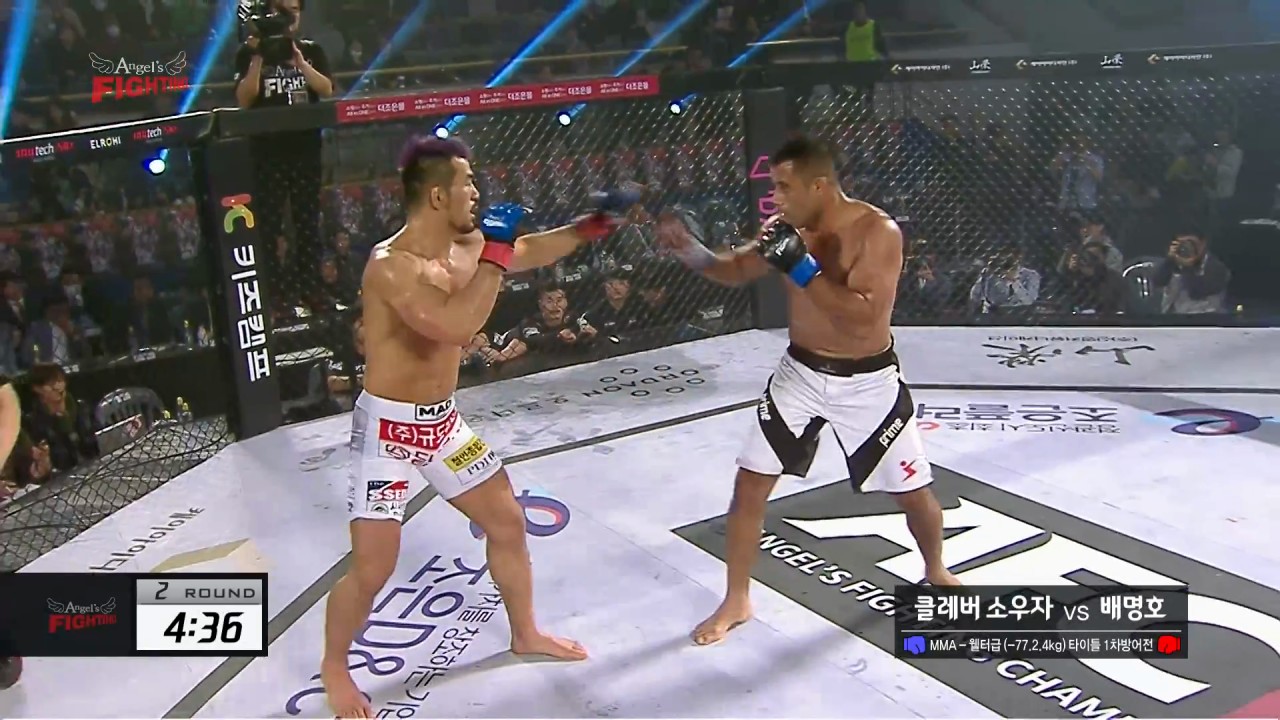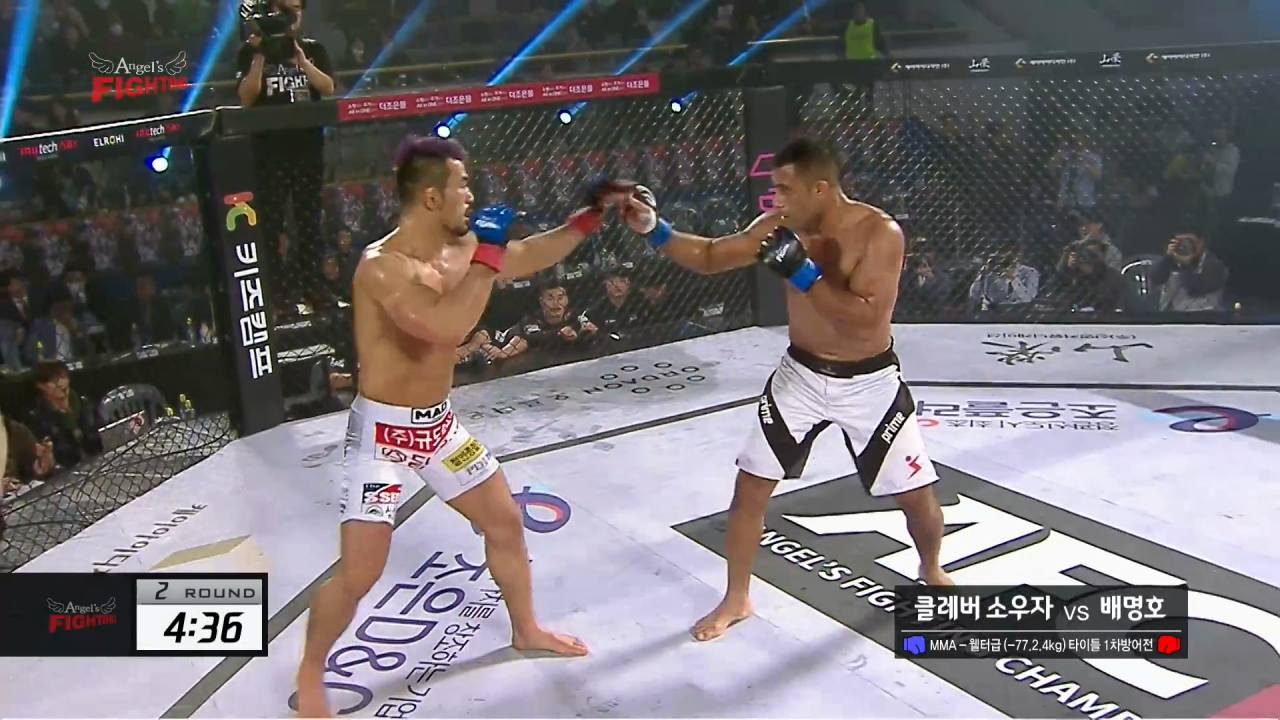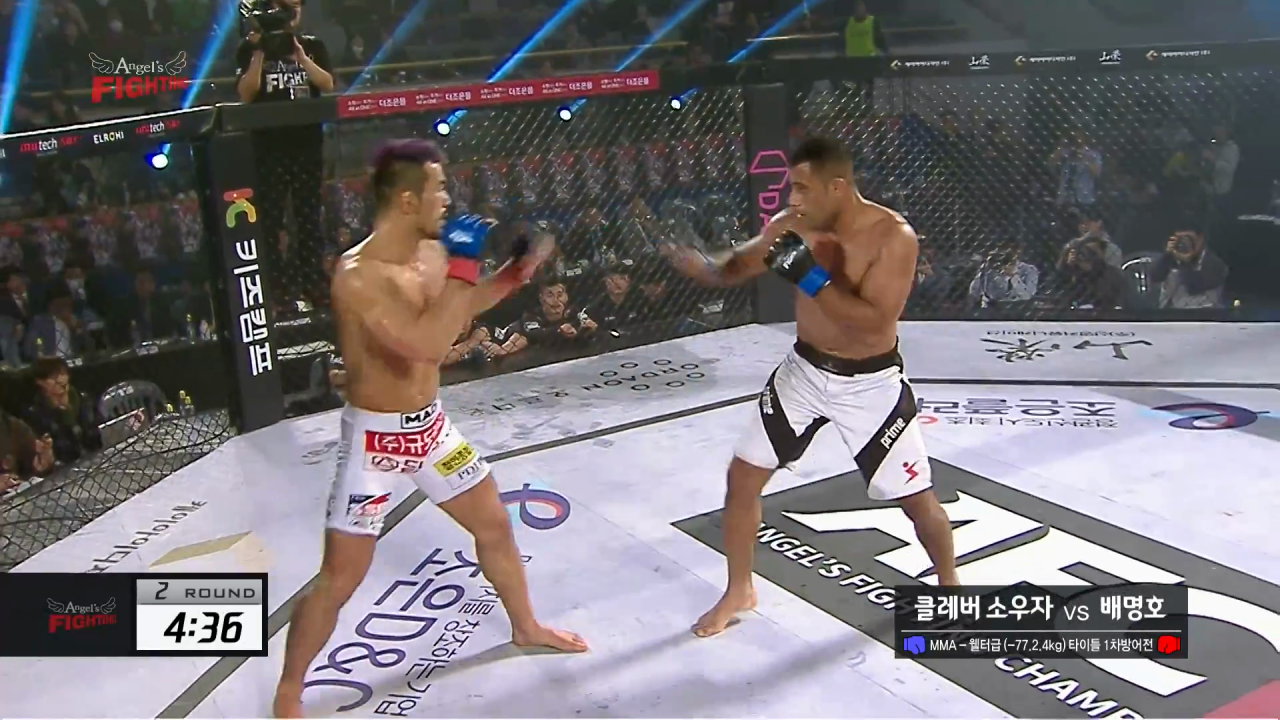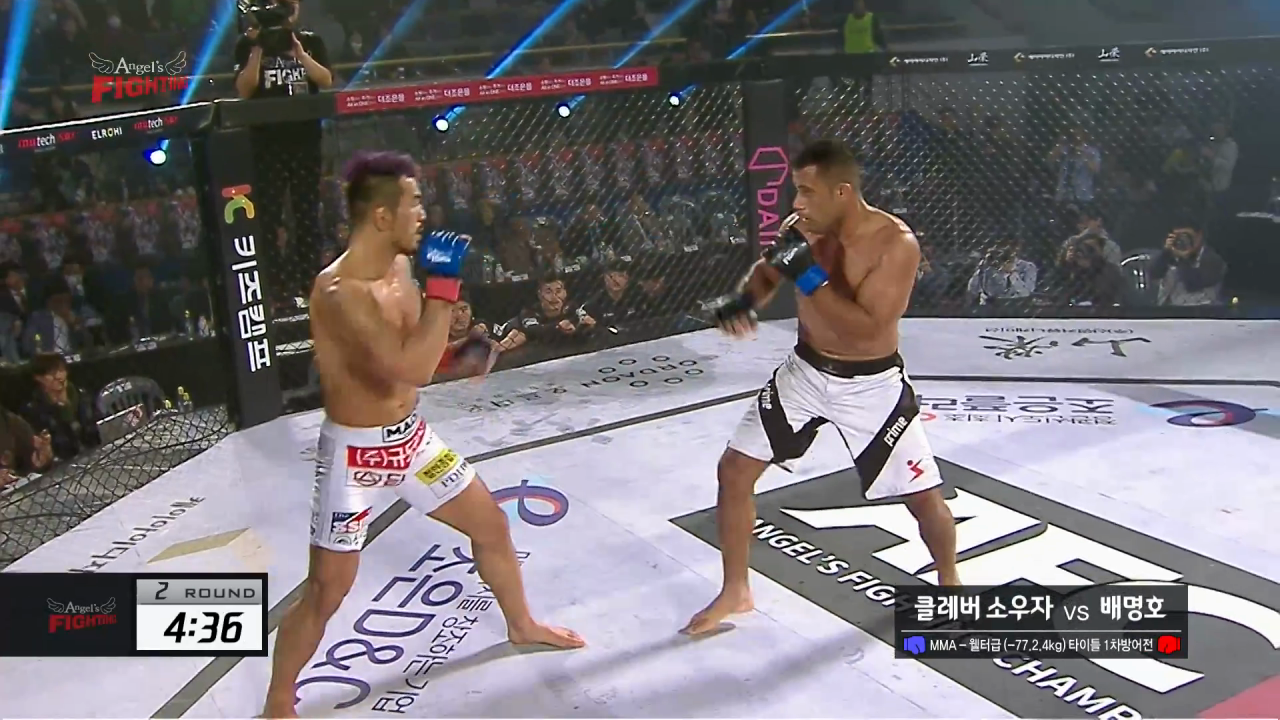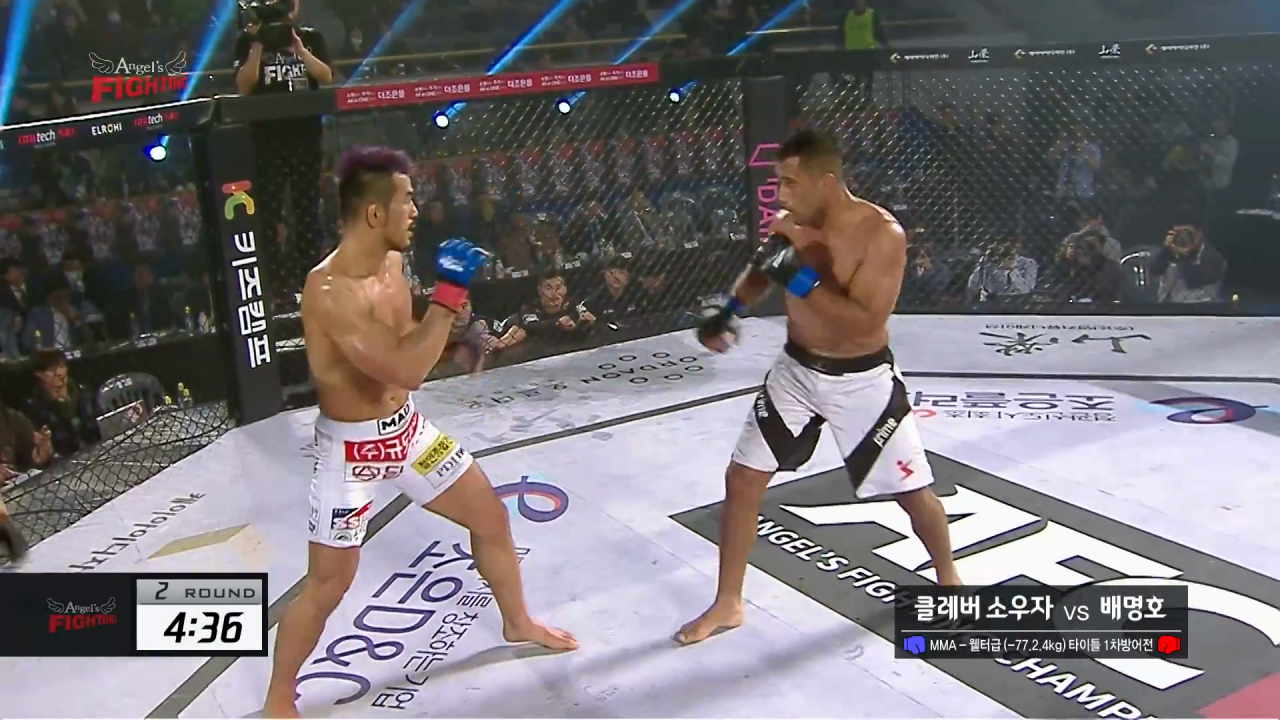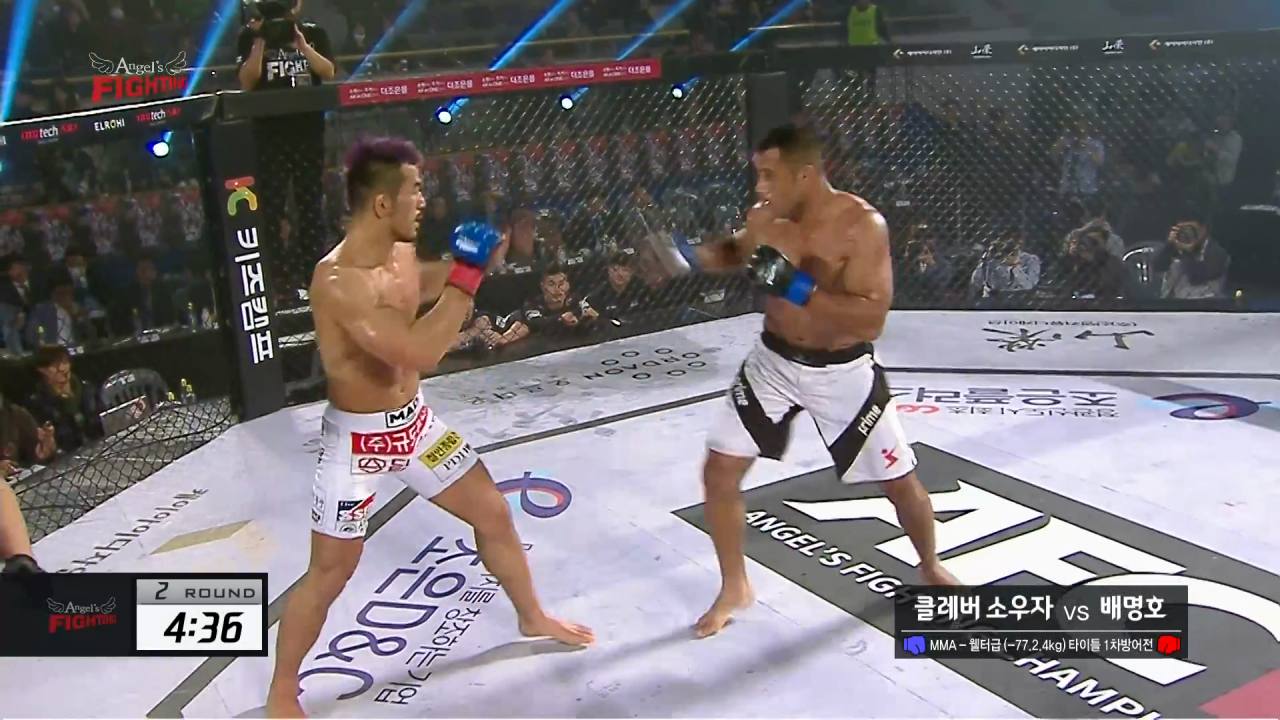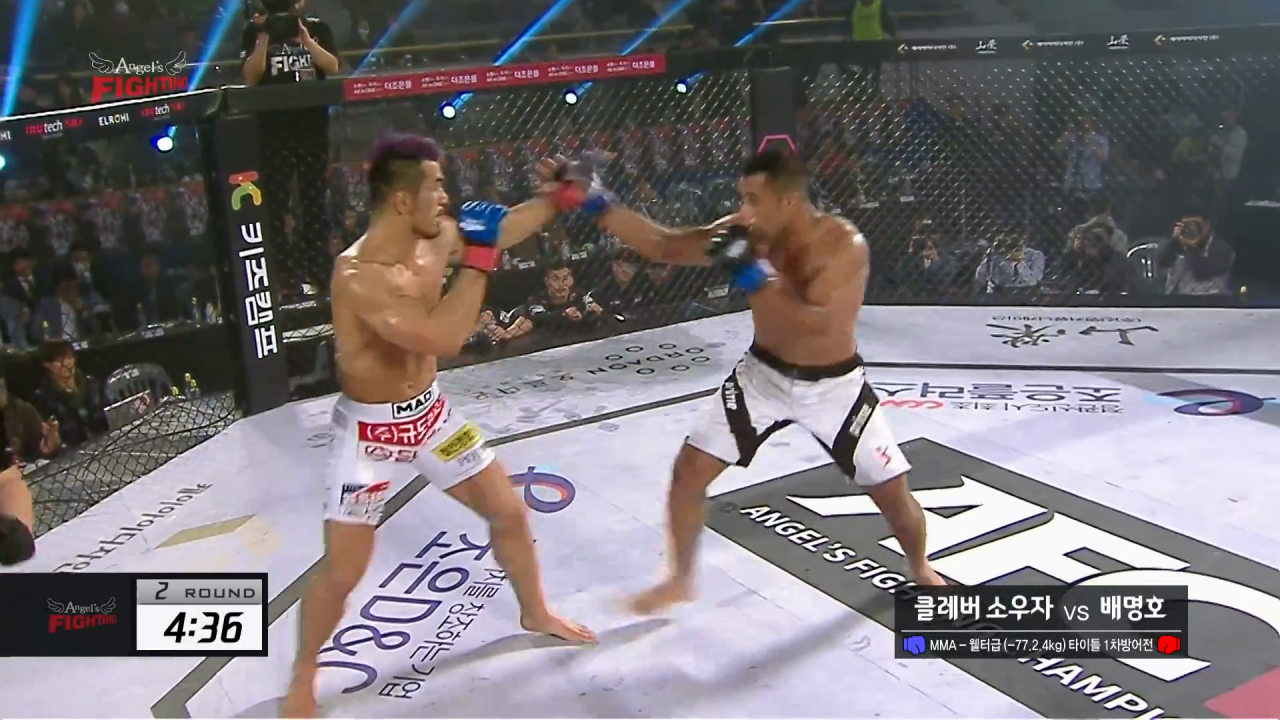
dt=0.1s
person 1, frame 1
left shoulder: (464, 246)
right shoulder: (390, 266)
left elbow: (531, 251)
right elbow: (456, 325)
left wrist: (596, 222)
right wrist: (496, 253)
left hip: (444, 422)
right hip: (388, 429)
left knee: (508, 524)
right knee: (371, 568)
left ankle: (527, 635)
right ankle: (335, 671)
person 1, frame 2
left shoulder: (458, 247)
right shoulder: (380, 267)
left elbow: (524, 258)
right elbow: (446, 327)
left wrist: (590, 217)
right wrist: (487, 255)
left hip: (439, 424)
right hip: (384, 431)
left knee: (505, 523)
right knee: (358, 572)
left ankle: (527, 630)
person 1, frame 3
left shoulder: (428, 251)
right shoulder: (358, 276)
left elbow: (463, 306)
right elbow: (428, 344)
left wrist: (516, 273)
right wrist: (462, 263)
left hip: (429, 428)
right hip: (373, 439)
left knee: (495, 526)
right knee: (341, 578)
left ankle: (526, 627)
person 1, frame 4
left shoulder: (400, 266)
right shoulder: (337, 293)
right elbow: (414, 368)
right wrist: (443, 287)
left hip: (411, 437)
right hip: (355, 452)
left knee: (491, 524)
right knee: (326, 591)
left ankle: (523, 625)
person 1, frame 5
left shoulder: (392, 261)
right shoulder: (329, 292)
right elbow: (406, 369)
left wrist: (450, 344)
right wrist: (450, 294)
left hip: (407, 428)
right hip: (351, 446)
left knee: (490, 517)
right knee: (329, 584)
left ankle: (519, 623)
person 1, frame 6
left shoulder: (402, 250)
right shoulder: (338, 282)
right elbow: (420, 353)
left wrist: (491, 253)
right wrist: (466, 272)
left hip: (415, 422)
right hip: (357, 438)
left knee: (494, 515)
right knee: (328, 574)
left ankle: (533, 618)
person 1, frame 7
left shoulder: (436, 238)
right shoulder: (358, 278)
left elbow: (503, 228)
right elbow: (443, 335)
left wrist: (559, 196)
right wrist: (480, 256)
left hip: (431, 413)
right hip: (370, 428)
left knee: (508, 511)
right knee: (342, 567)
left ankle: (536, 612)
person 2, frame 1
left shoulder: (878, 232)
right shoulder: (786, 226)
left elbow: (865, 318)
right elbow: (734, 269)
left wrist: (803, 268)
right wrist: (690, 249)
left hip: (869, 382)
right hip: (801, 374)
left knee: (915, 493)
right knee: (749, 488)
left ankle: (937, 573)
right ankle: (736, 603)
person 2, frame 2
left shoulder: (880, 234)
right shoulder: (780, 225)
left elbow: (867, 321)
right elbow: (710, 256)
left wrist: (801, 271)
right wrist: (654, 227)
left hip: (869, 383)
right hip: (801, 375)
left knee: (917, 494)
right knee: (749, 491)
left ankle: (932, 573)
right ankle: (736, 600)
person 2, frame 3
left shoulder: (893, 237)
right shoulder: (793, 224)
left elbow: (871, 325)
right elbow: (743, 264)
left wrist: (809, 277)
right wrist: (706, 264)
left hip: (871, 383)
right hip: (803, 371)
left knee: (918, 499)
right knee: (743, 478)
left ankle: (948, 583)
right ankle: (738, 592)
person 2, frame 4
left shoulder: (895, 243)
right shoulder: (802, 226)
left elbow: (866, 331)
right elbow: (765, 273)
left wrist: (807, 275)
right wrist: (740, 301)
left hip: (872, 384)
right hip: (804, 371)
left knee: (923, 496)
right knee: (734, 472)
left ankle: (949, 581)
right ankle: (735, 593)
person 2, frame 5
left shoulder: (880, 235)
right shoulder: (787, 224)
left elbow: (865, 327)
right elbow: (758, 272)
left wrist: (798, 279)
right wrist: (728, 311)
left hip: (863, 381)
right hip: (795, 372)
left knee: (915, 494)
right knee: (742, 484)
left ankle: (946, 575)
right ankle: (728, 601)
person 2, frame 6
left shoulder: (863, 226)
right shoulder: (767, 216)
left elbow: (870, 320)
right elbow: (733, 253)
left wrist: (796, 286)
right wrist: (689, 255)
left hip: (843, 371)
right hip: (774, 362)
left knee: (900, 482)
right knee: (719, 472)
left ankle: (930, 568)
right ankle: (733, 587)
person 2, frame 7
left shoulder: (844, 246)
right shoulder: (744, 230)
left elbow: (819, 328)
right elbow: (665, 244)
left wrist: (753, 275)
right wrist: (599, 202)
left hip: (832, 385)
right hip: (761, 376)
left knee: (889, 489)
right knee: (689, 469)
left ankle: (918, 568)
right ankle: (681, 578)
person 3, frame 1
left shoulder: (312, 50)
right shoulder: (248, 52)
left elbow: (327, 90)
right elbow: (244, 100)
left wrist: (298, 60)
right wrist: (258, 58)
left hip: (306, 148)
right hip: (267, 151)
left knee: (308, 222)
right knee: (269, 224)
left ankle: (310, 289)
person 3, frame 2
left shoulder: (313, 49)
right shoulder: (250, 50)
left elbow: (329, 88)
right elbow: (246, 98)
left wrist: (300, 58)
right wrist: (260, 57)
left hip: (307, 146)
right hip: (269, 148)
left knee: (310, 220)
right knee: (271, 222)
left ankle: (312, 287)
right ankle: (275, 291)
person 3, frame 3
left shoulder: (313, 45)
right shoulder: (250, 47)
left elbow: (328, 85)
right elbow: (245, 95)
left wrist: (299, 56)
right wrist: (259, 54)
left hip: (307, 143)
right hip: (269, 146)
left knee: (310, 217)
right knee: (270, 219)
left ankle: (313, 285)
person 3, frame 4
left shoulder: (311, 41)
right shoulder: (248, 43)
left elbow: (327, 81)
right elbow: (243, 91)
left wrist: (297, 51)
right wrist: (257, 49)
left hip: (305, 138)
right hip: (267, 141)
left knee: (308, 212)
right knee: (269, 215)
left ankle: (310, 280)
right ankle: (274, 284)
person 3, frame 5
left shoulder: (311, 37)
right shoulder: (248, 39)
left elbow: (327, 77)
right elbow: (243, 87)
left wrist: (297, 47)
right wrist: (258, 47)
left hip: (305, 135)
right hip: (267, 137)
left knee: (308, 209)
right knee: (268, 211)
right ankle: (273, 282)
person 3, frame 6
left shoulder: (314, 33)
right shoulder: (251, 35)
left elbow: (329, 73)
right elbow: (246, 83)
left wrist: (300, 43)
right wrist: (260, 42)
left hip: (308, 130)
right hip: (270, 133)
left knee: (311, 204)
right knee: (271, 206)
right ankle: (276, 278)
person 3, frame 7
left shoulder: (318, 28)
right shoulder: (255, 30)
left elbow: (333, 67)
right elbow: (250, 78)
left wrist: (304, 38)
right wrist: (264, 37)
left hip: (313, 124)
right hip: (274, 127)
left knee: (315, 198)
right knee: (275, 201)
left ankle: (317, 268)
